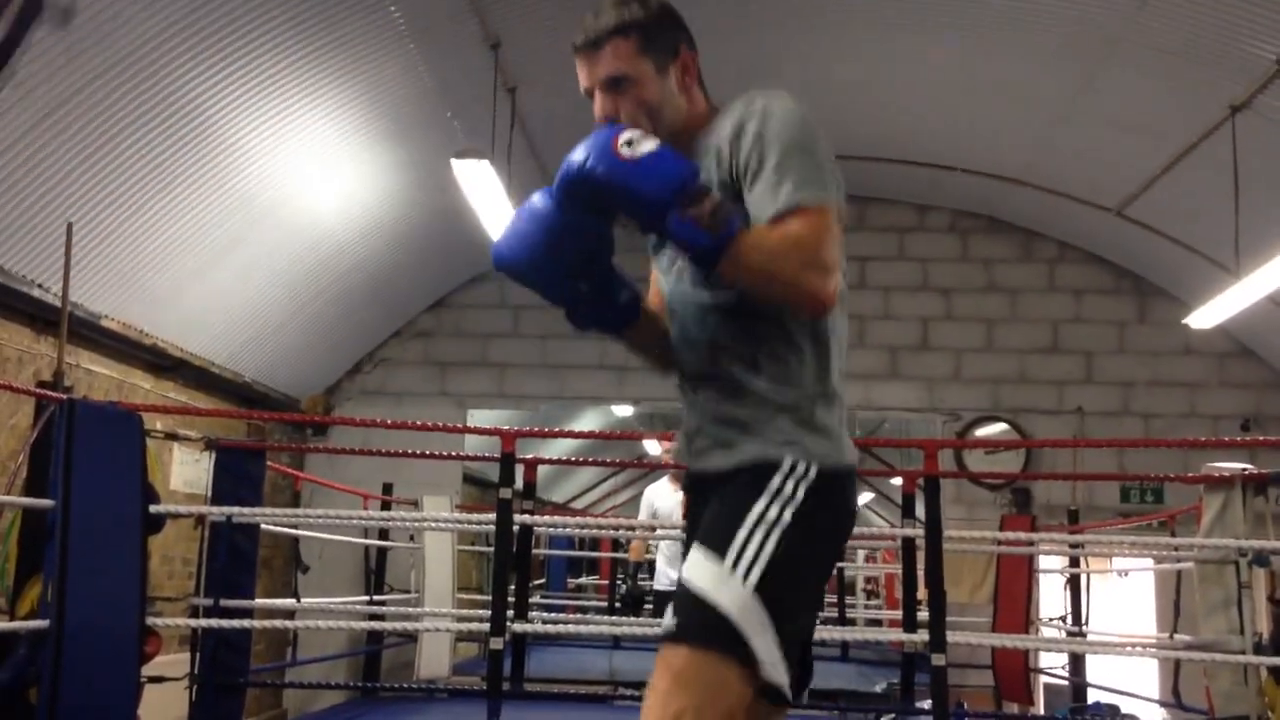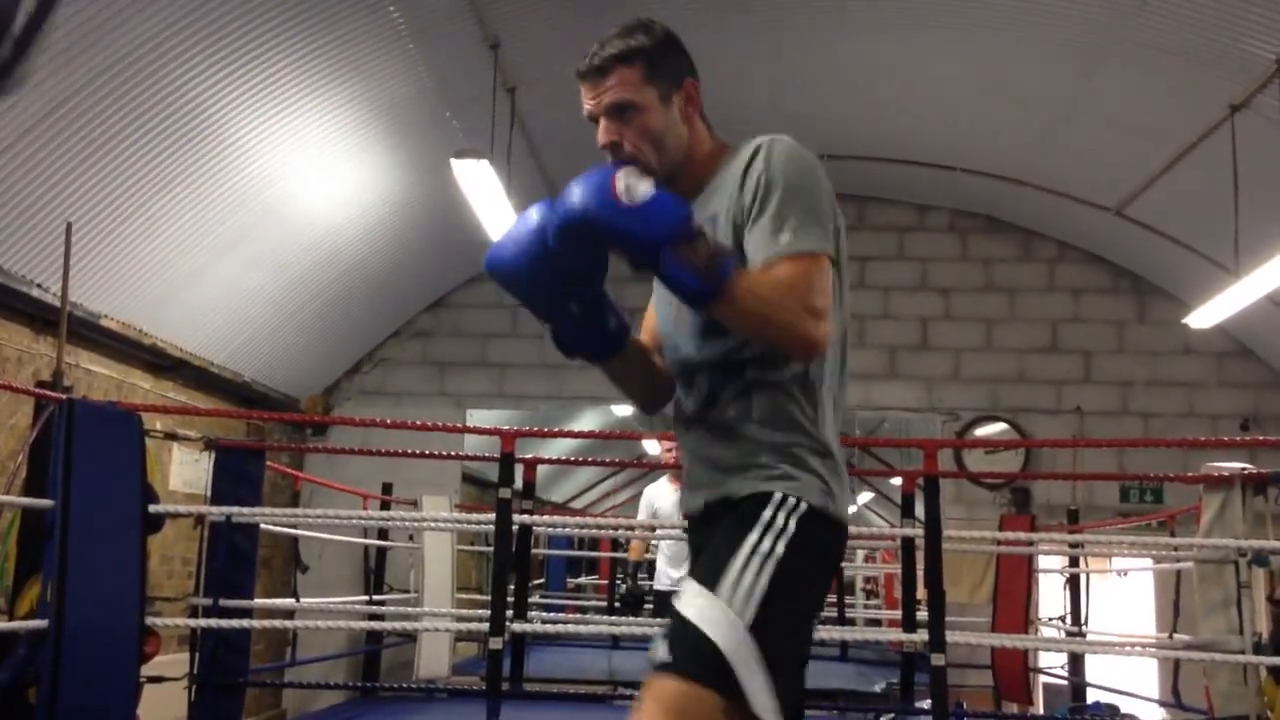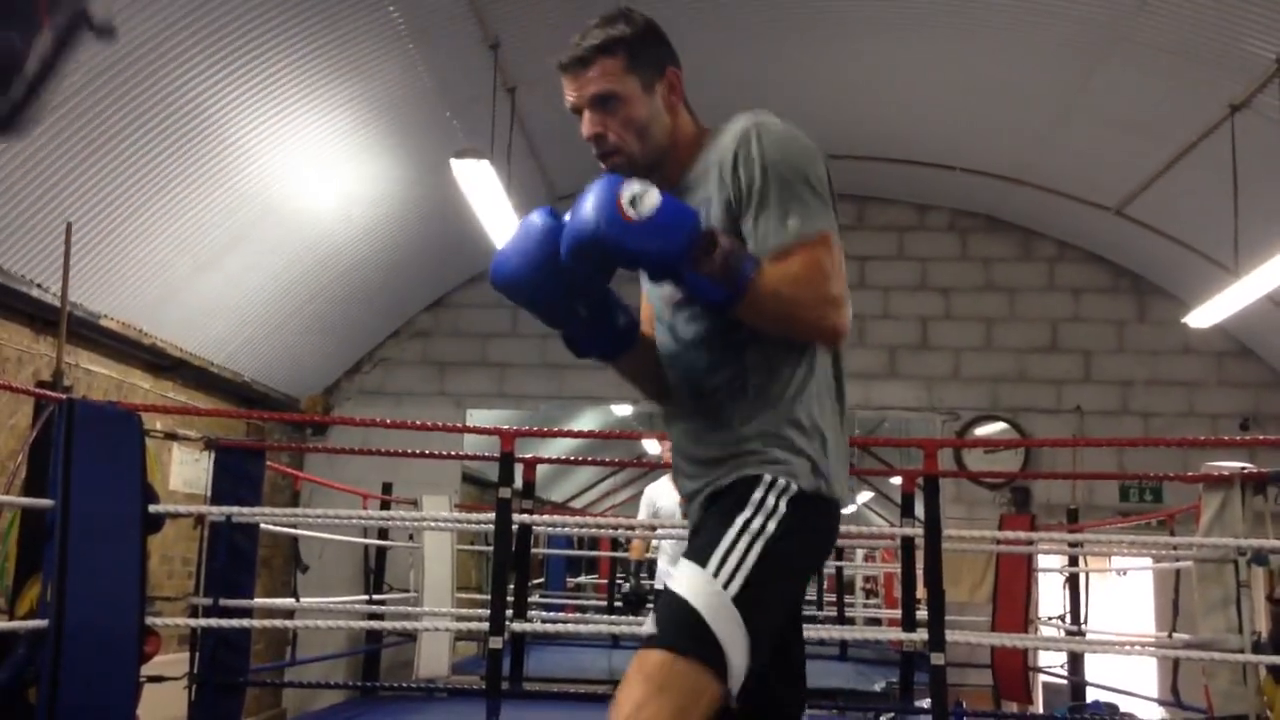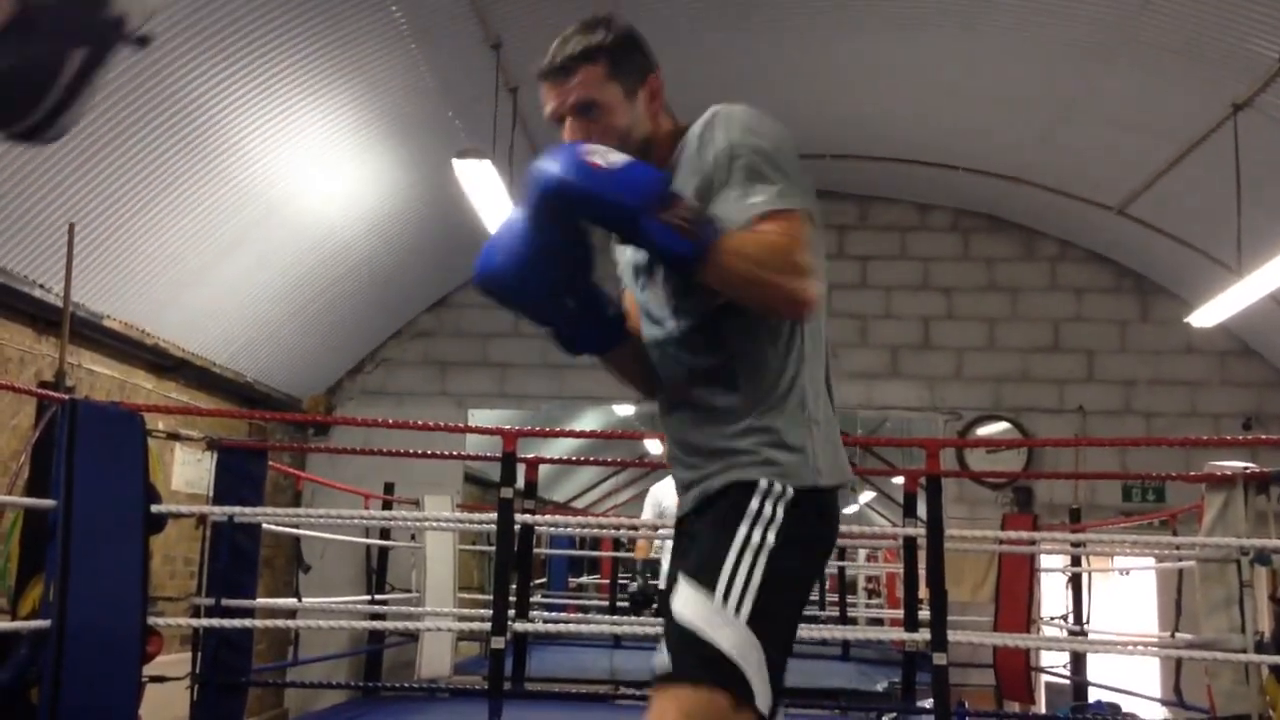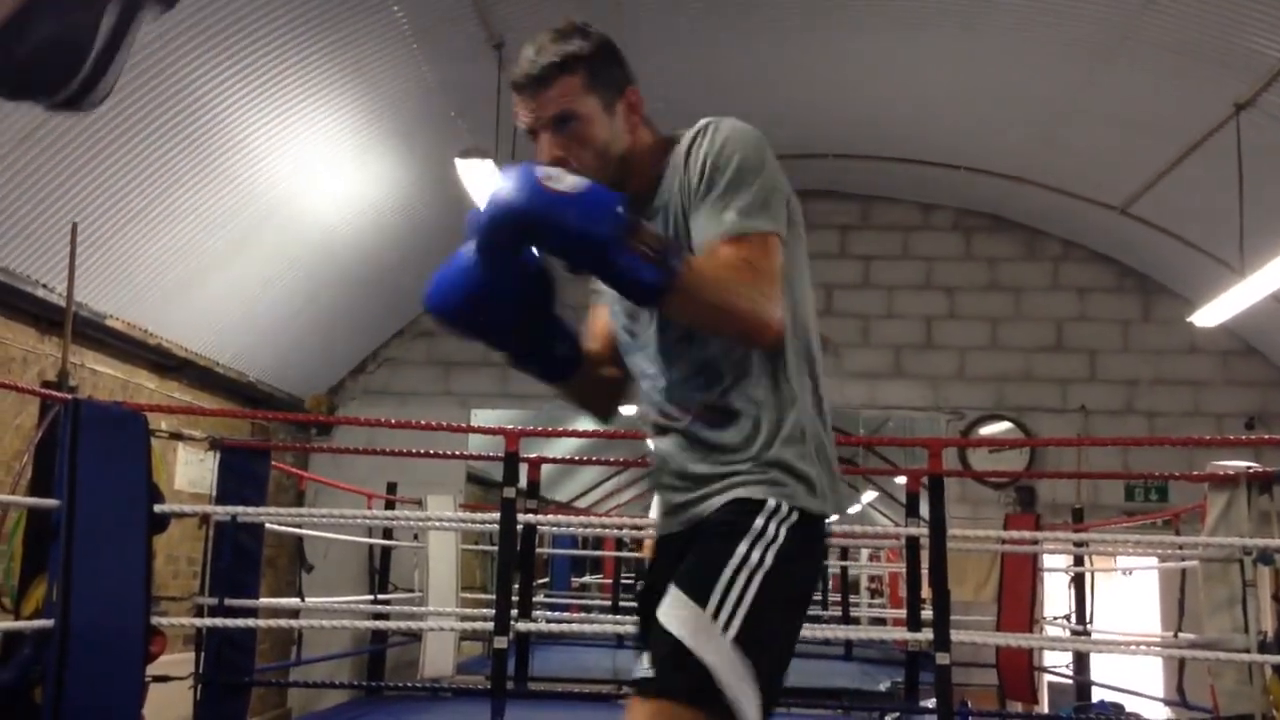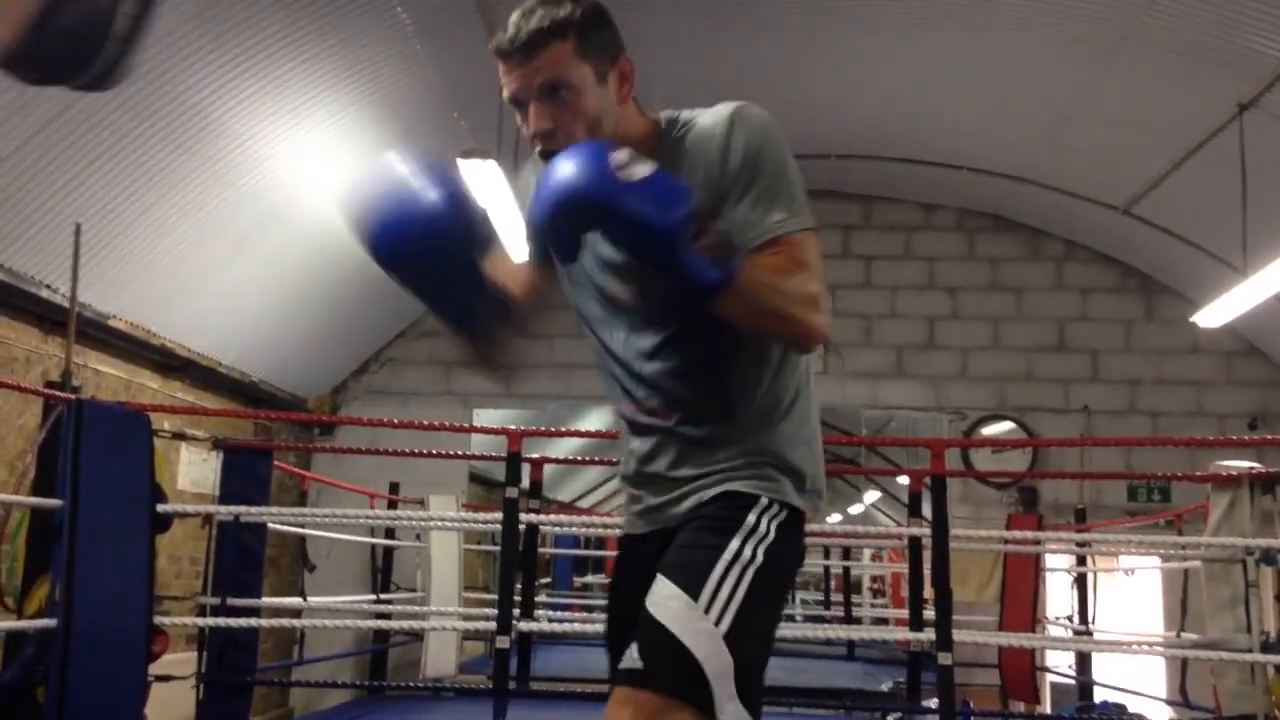
dt=0.1s
person 1, frame 1
left shoulder: (765, 125)
right shoulder: (668, 174)
left elbow: (815, 285)
left wrist: (682, 205)
right wrist: (595, 290)
left hip: (786, 470)
right hip: (727, 477)
person 1, frame 2
left shoulder: (773, 167)
right shoulder: (668, 209)
left elbow: (807, 327)
left wrist: (678, 251)
right wrist: (587, 321)
left hip: (780, 503)
right hip: (726, 510)
person 1, frame 3
left shoulder: (758, 147)
right shoulder: (648, 190)
left elbow: (826, 314)
left wrist: (695, 253)
right wrist: (592, 317)
left hip: (775, 485)
right hip: (723, 493)
person 1, frame 4
left shoulder: (730, 136)
right shoulder: (625, 194)
left elbow: (795, 284)
left wrist: (659, 222)
right wrist: (580, 312)
left hip: (770, 483)
right hip: (714, 493)
person 1, frame 5
left shoulder: (720, 152)
right shoulder: (605, 208)
left elbow: (760, 315)
right elbow: (607, 392)
left wrist: (609, 246)
right wrist: (535, 337)
left hip: (766, 499)
right hip: (692, 511)
person 1, frame 6
left shoulder: (733, 140)
right shoulder: (556, 187)
left elbow: (804, 320)
right elbow: (497, 316)
left wrist: (676, 246)
right wrist: (451, 264)
left hip: (743, 492)
right hip: (654, 505)
